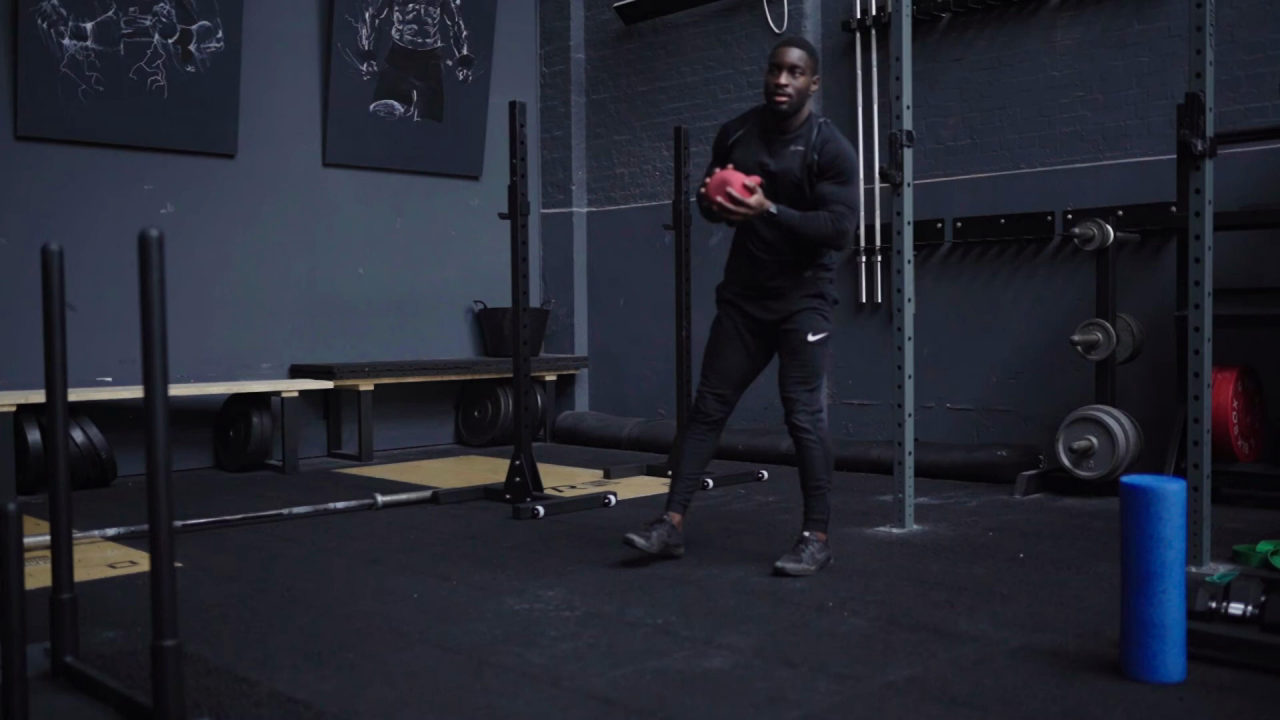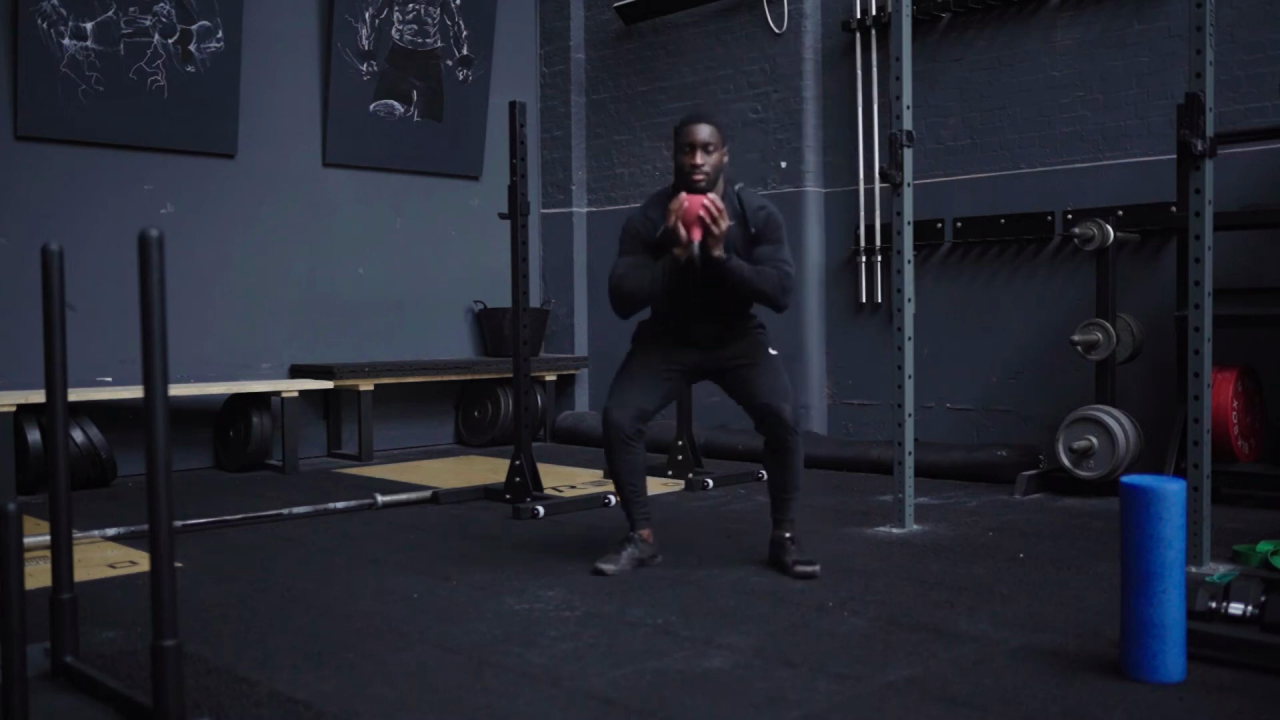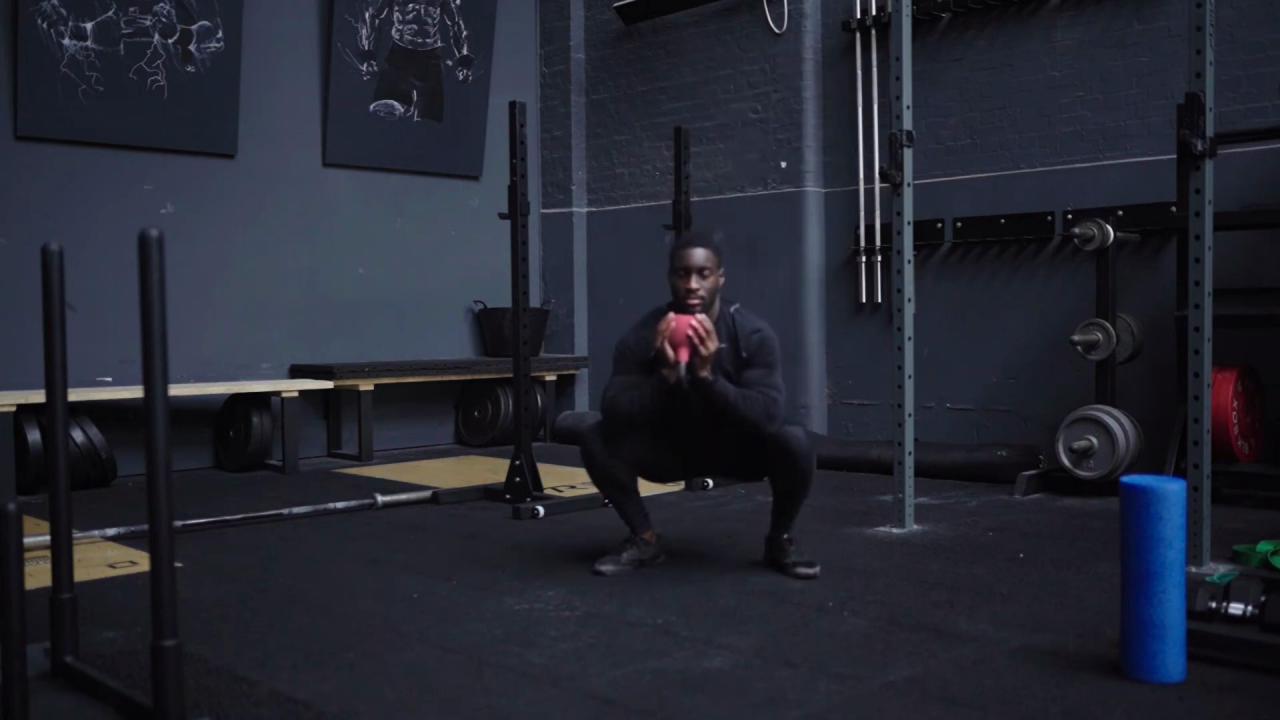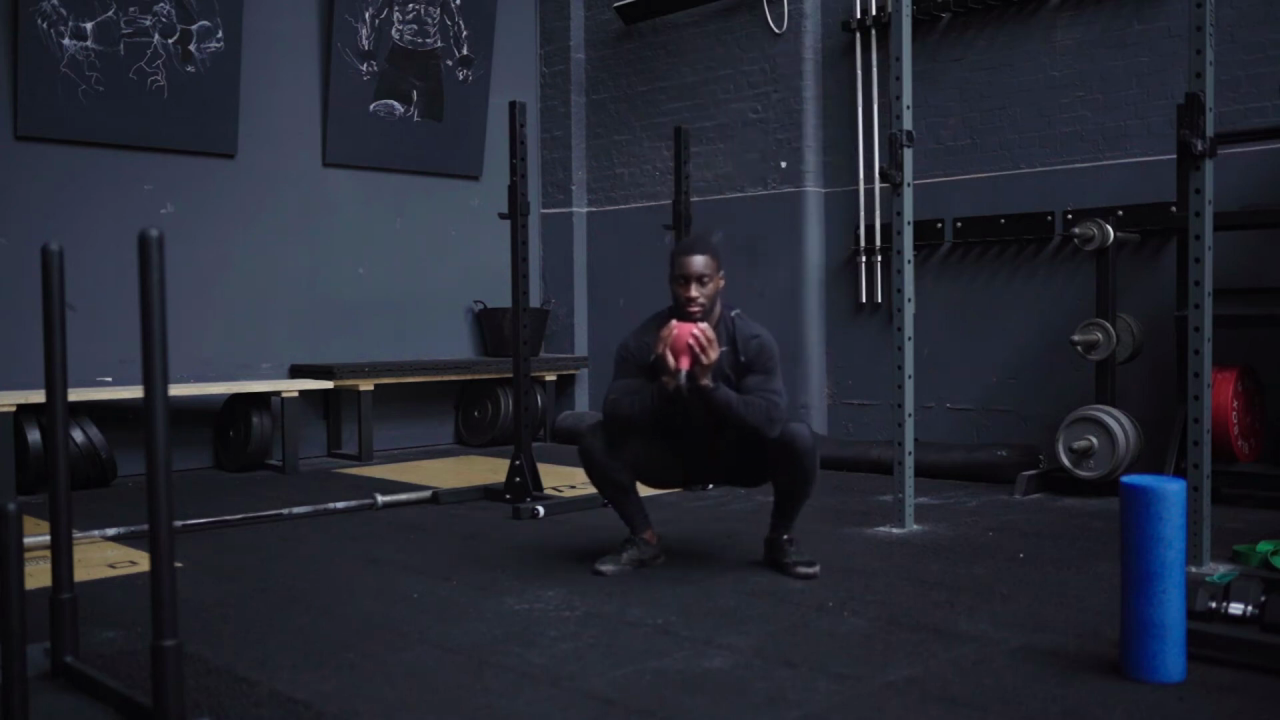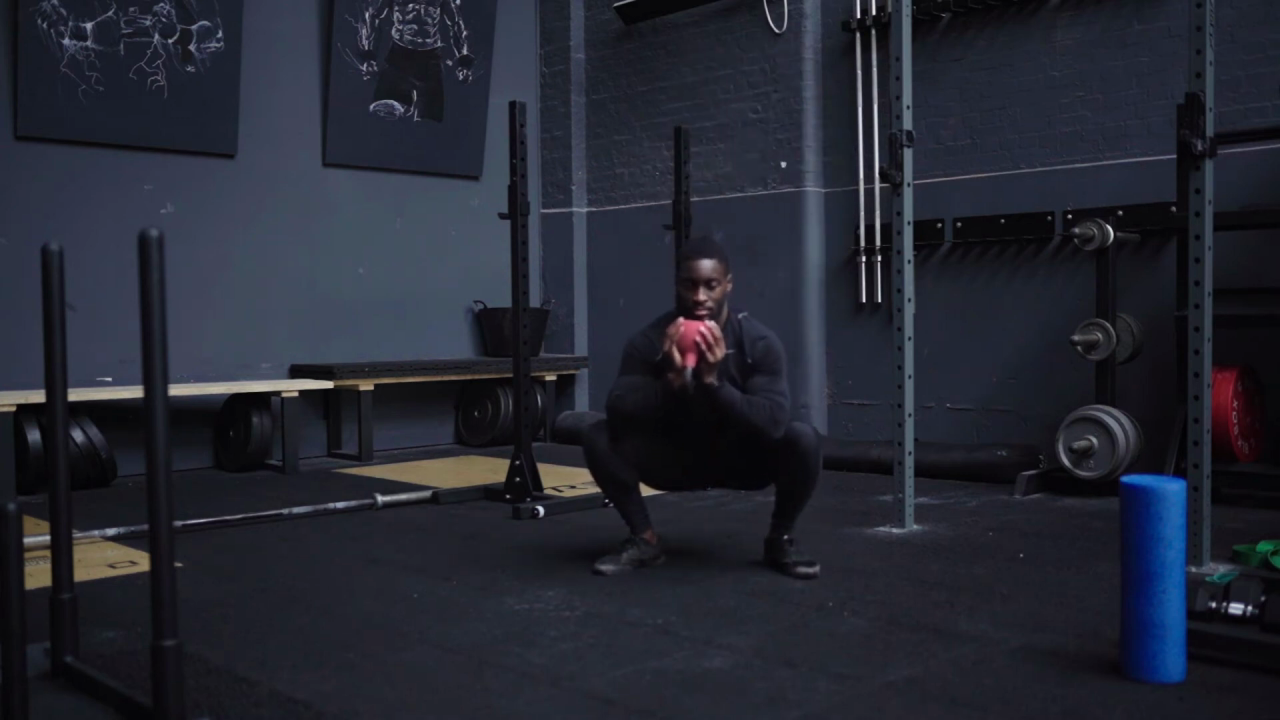
dt=1s
person 1, frame 1
left shoulder: (831, 147)
right shoulder: (736, 133)
left elbow: (840, 231)
right elbow: (709, 205)
left wrist: (770, 212)
right wrist: (713, 198)
left hip: (804, 299)
right hip: (743, 295)
left knee: (803, 414)
right knee: (708, 406)
left ankle: (816, 536)
right ankle: (671, 523)
person 1, frame 2
left shoulder: (758, 214)
right shoulder: (649, 218)
left elbow: (781, 292)
right elbow: (622, 300)
left wrist: (720, 254)
right wrist: (676, 255)
left hip: (737, 340)
right hip: (667, 342)
left knee: (782, 417)
right knee: (619, 418)
left ankle: (783, 538)
right ankle: (641, 538)
person 1, frame 3
left shoulder: (753, 334)
right shoulder: (641, 337)
left elbow: (768, 417)
right elbow: (615, 415)
left wrist: (707, 375)
right wrist: (665, 376)
left hip: (736, 447)
right hip: (670, 447)
left knee: (793, 442)
right knee: (597, 441)
left ankle: (780, 541)
right ankle: (644, 539)
person 1, frame 4
left shoulder: (753, 340)
right shoulder: (642, 341)
left elbow: (771, 420)
right elbow: (615, 417)
left wrist: (709, 383)
right wrist: (665, 383)
left hip: (737, 455)
right hip: (672, 455)
left knee: (798, 440)
right knee: (596, 441)
left ankle: (780, 541)
right ankle: (644, 540)
person 1, frame 5
left shoulder: (759, 342)
right shoulder: (648, 341)
left elbow: (774, 422)
right elbow: (619, 414)
left wrist: (714, 382)
right wrist: (671, 380)
left hip: (741, 459)
right hip: (676, 459)
left knee: (803, 439)
right knee: (599, 438)
left ankle: (780, 541)
right ankle: (644, 540)
